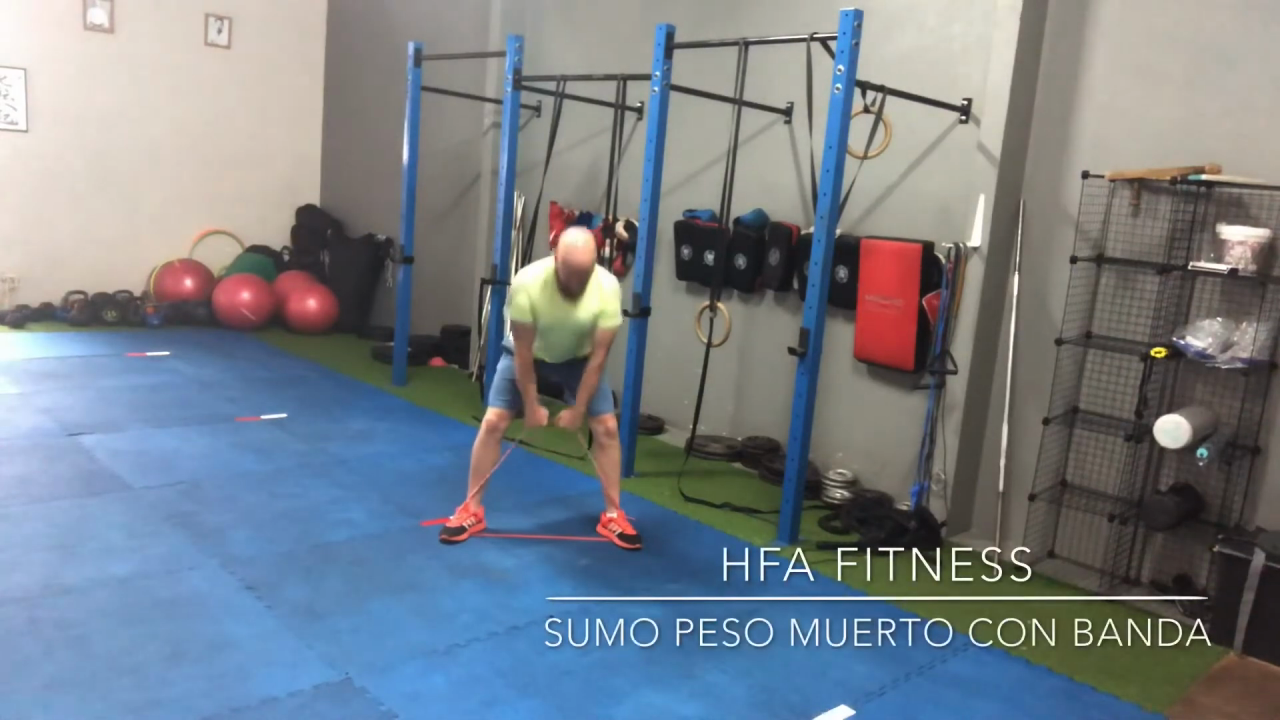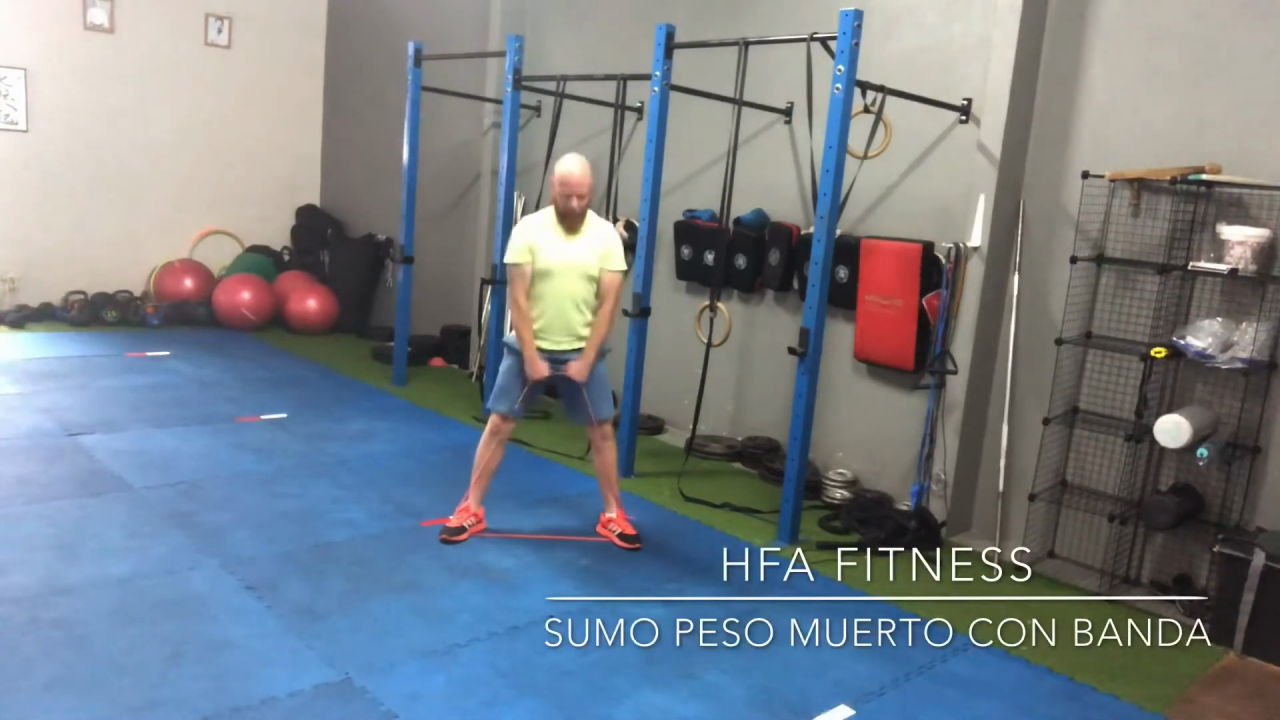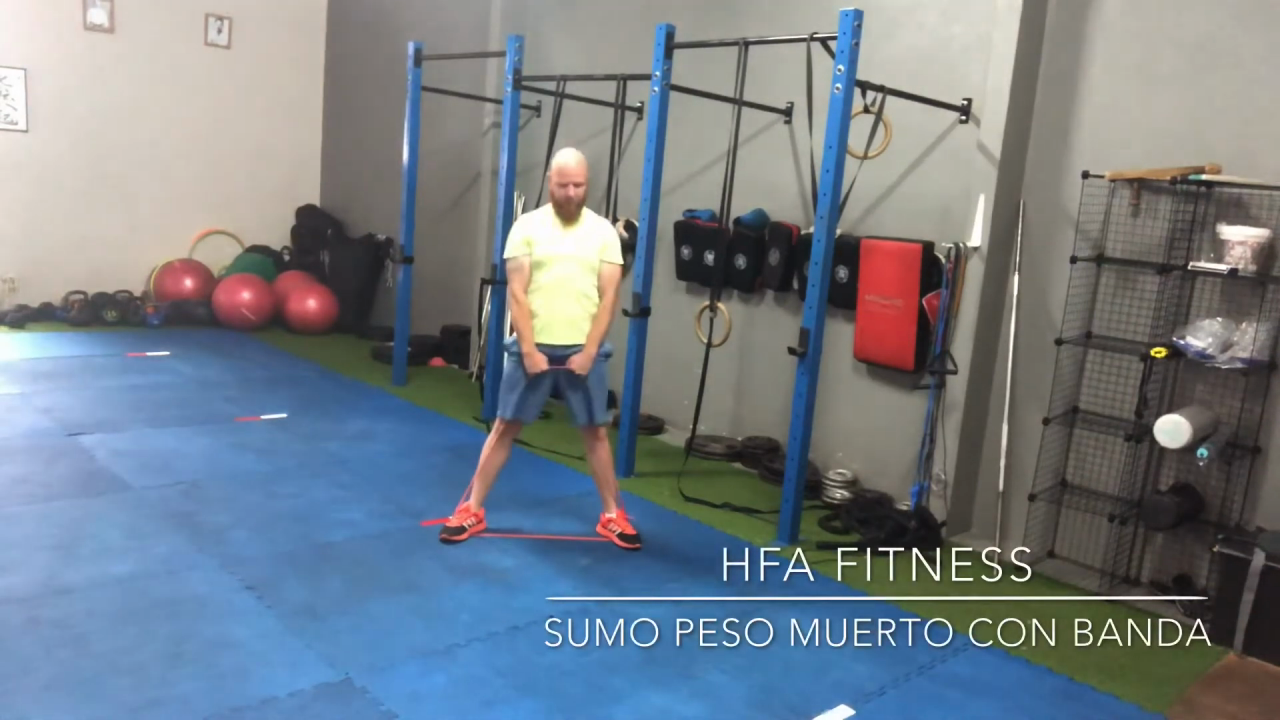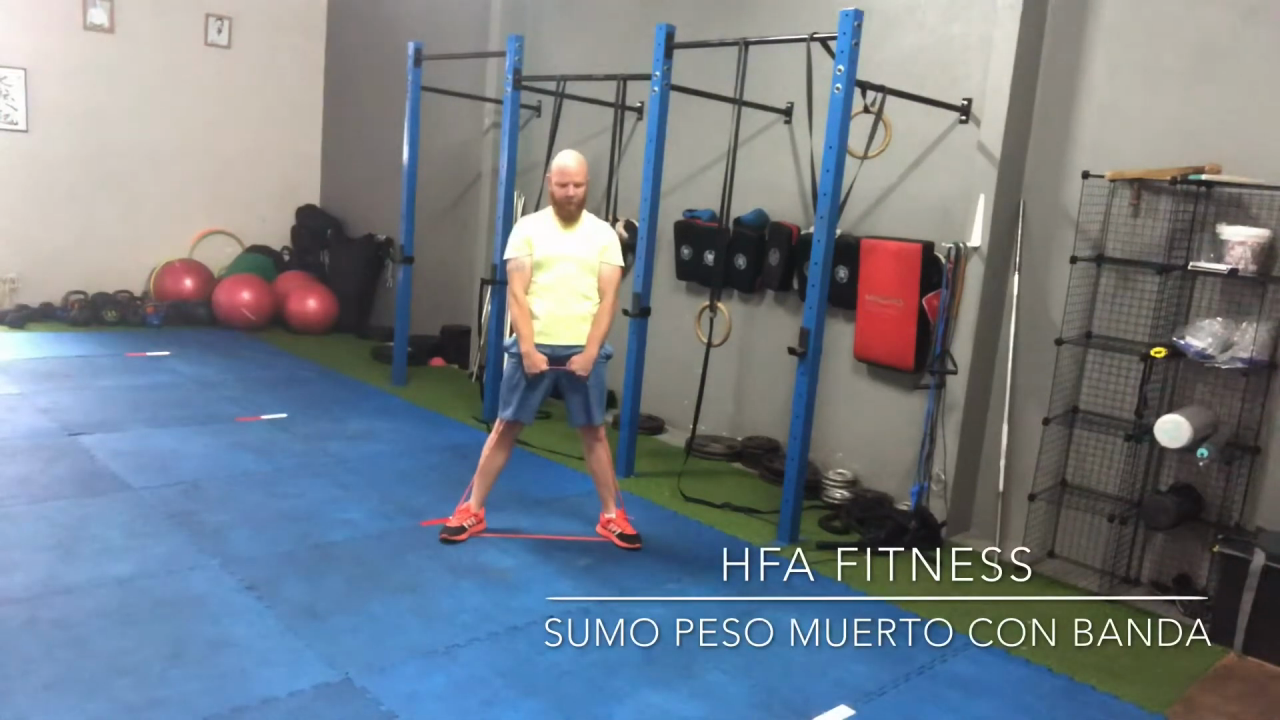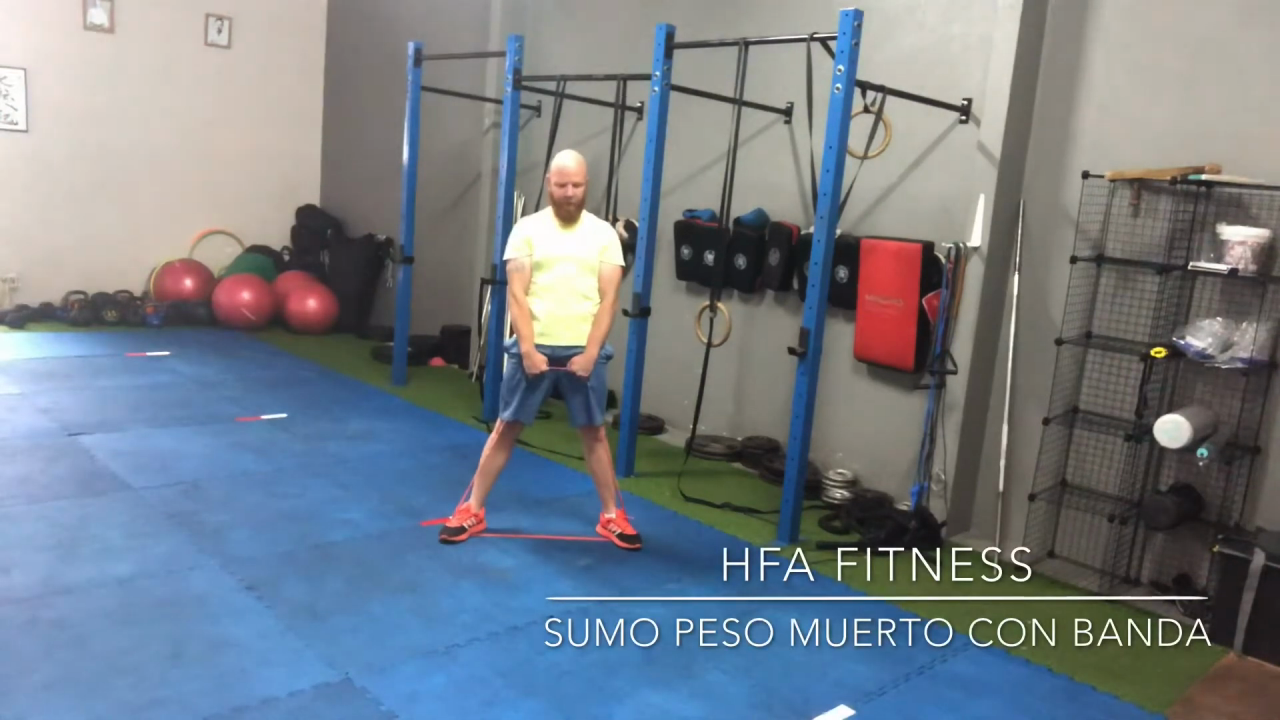
dt=0.4s
person 1, frame 1
left shoulder: (607, 287)
right shoulder: (527, 283)
left elbow: (598, 356)
right elbow: (523, 351)
left wrist: (577, 410)
right wrist: (532, 406)
left hip: (578, 359)
right hip: (528, 358)
left knee: (607, 428)
right knee: (493, 423)
left ankle: (613, 516)
right ankle: (471, 510)
person 1, frame 2
left shoulder: (606, 235)
right shoulder: (529, 229)
left elbow: (608, 304)
right elbow: (518, 299)
left wrist: (586, 360)
right wrist: (531, 357)
left hip: (582, 351)
right hip: (530, 348)
left knee: (601, 429)
right knee: (499, 425)
left ankle: (612, 515)
right ankle: (471, 509)
person 1, frame 3
left shoulder: (603, 231)
right shoulder: (527, 225)
left elbow: (608, 297)
right elbow: (517, 293)
left wrist: (588, 351)
right wrist: (529, 349)
left hip: (584, 349)
right hip: (533, 347)
left knee: (596, 431)
right knee: (505, 427)
left ankle: (612, 516)
right ankle: (472, 510)
person 1, frame 4
left shoulder: (603, 233)
right shoulder: (528, 227)
left elbow: (608, 298)
right elbow: (517, 293)
left wrist: (590, 352)
right wrist: (528, 349)
left hip: (584, 350)
right hip: (534, 347)
left knee: (594, 432)
right knee: (506, 427)
left ankle: (612, 516)
right ankle: (472, 510)
person 1, frame 5
left shoulder: (604, 233)
right shoulder: (528, 228)
left elbow: (608, 299)
right elbow: (517, 294)
left wrist: (590, 352)
right wrist: (528, 349)
left hip: (584, 351)
right hip: (534, 348)
left knee: (594, 432)
right knee: (506, 428)
left ankle: (612, 516)
right ankle: (472, 510)
